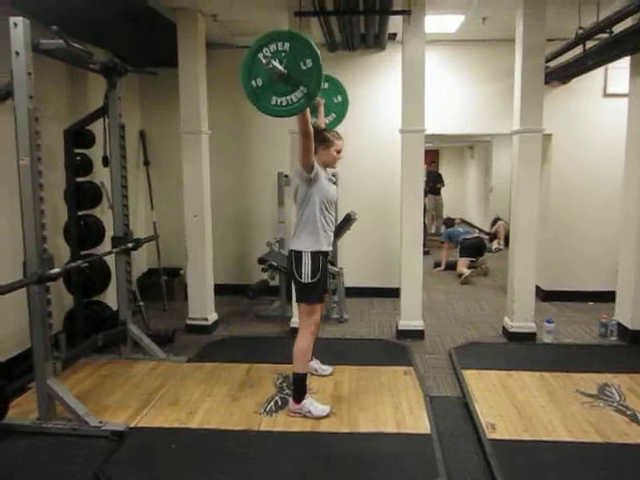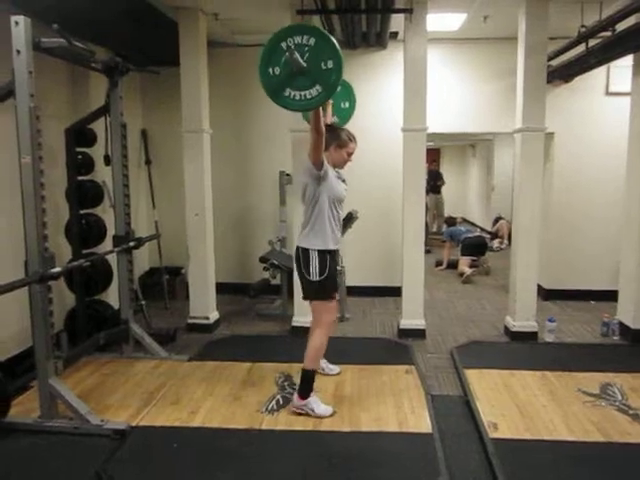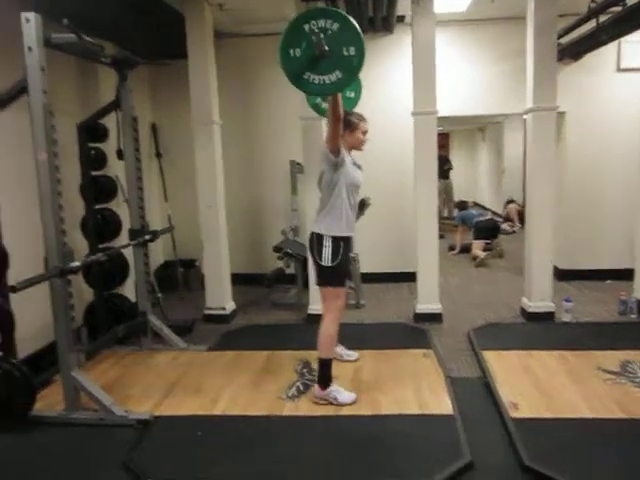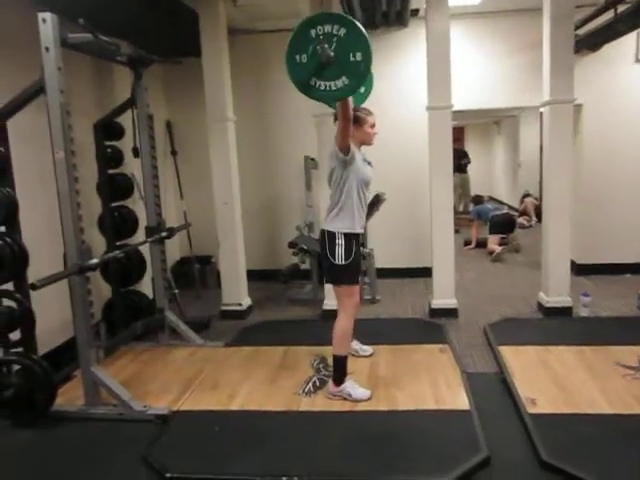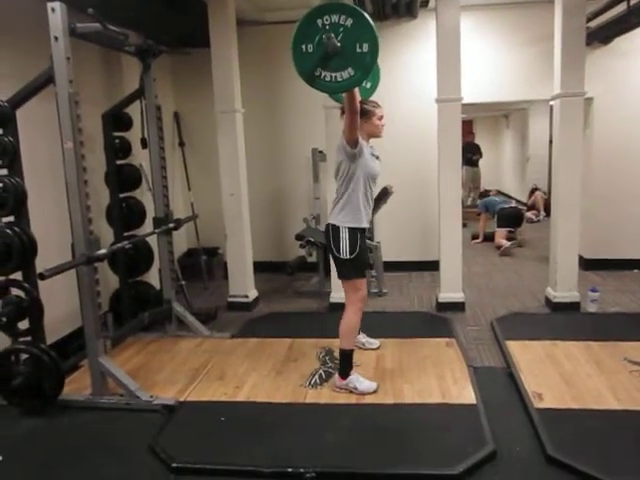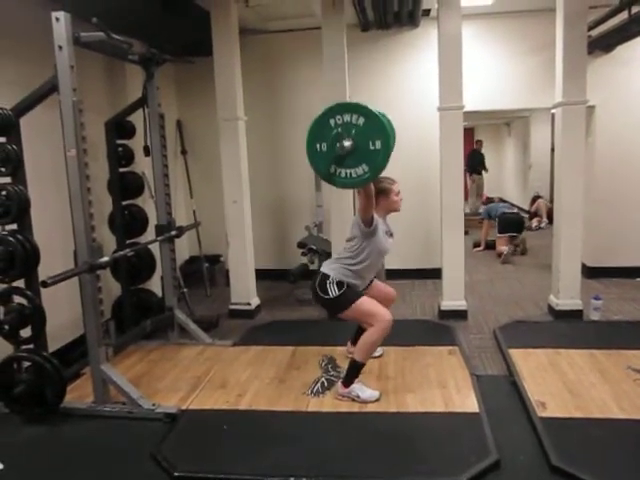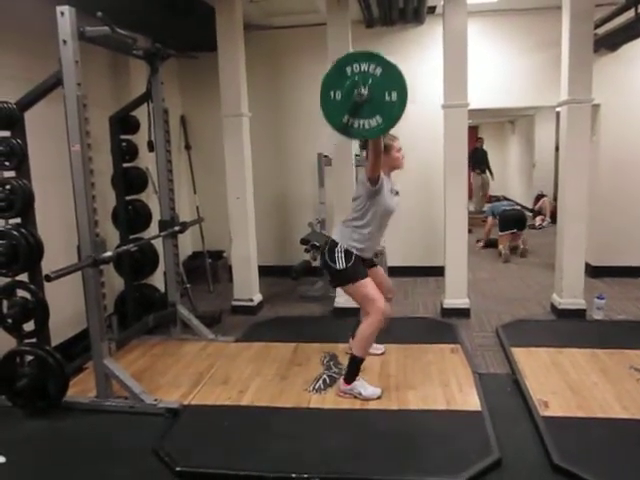
dt=0.7s
person 1, frame 1
left shoulder: (325, 174)
right shoulder: (310, 173)
left elbow: (319, 136)
right elbow: (306, 136)
left wrist: (321, 110)
left hip: (319, 252)
right hip: (307, 254)
left knee: (316, 316)
right knee: (309, 322)
left ankle: (308, 360)
right ankle: (298, 399)
person 1, frame 2
left shoulder: (333, 172)
right shoulder: (318, 170)
left elbow: (328, 132)
right elbow: (317, 133)
left wrist: (329, 107)
left hip: (326, 251)
right hip: (314, 252)
left knee: (324, 315)
right knee: (326, 320)
left ankle: (316, 359)
right ankle: (303, 396)
person 1, frame 3
left shoulder: (348, 158)
right shoulder: (335, 156)
left elbow: (339, 122)
right elbow: (335, 120)
left wrist: (337, 93)
right wrist: (333, 90)
left hip: (339, 237)
right hip: (328, 238)
left knee: (338, 301)
right knee: (334, 308)
left ankle: (331, 346)
right ankle: (324, 386)
person 1, frame 4
left shoulder: (357, 154)
right shoulder: (344, 152)
left elbow: (349, 116)
right elbow: (345, 117)
left hip: (349, 234)
right hip: (339, 236)
left knee: (350, 299)
right knee: (349, 305)
left ankle: (347, 342)
right ankle: (339, 382)
person 1, frame 5
left shoulder: (365, 147)
right shoulder: (352, 145)
left elbow: (356, 109)
right elbow: (352, 111)
left wrist: (355, 84)
left hip: (355, 227)
right hip: (344, 230)
left knee: (358, 293)
right knee: (356, 299)
left ankle: (354, 335)
right ankle: (344, 376)
person 1, frame 6
left shoulder: (381, 220)
right shoulder: (369, 222)
left elbow: (368, 191)
right elbow: (365, 192)
left hip: (346, 280)
right hip: (331, 284)
left knee: (388, 296)
right knee: (383, 319)
left ankle: (355, 344)
right ankle: (348, 385)
person 1, frame 7
left shoulder: (387, 180)
right shoulder: (374, 180)
left elbow: (376, 147)
right elbow: (374, 149)
left hip: (358, 251)
right hip: (341, 252)
left knee: (385, 290)
right knee: (379, 310)
left ankle: (358, 341)
right ankle: (349, 381)
